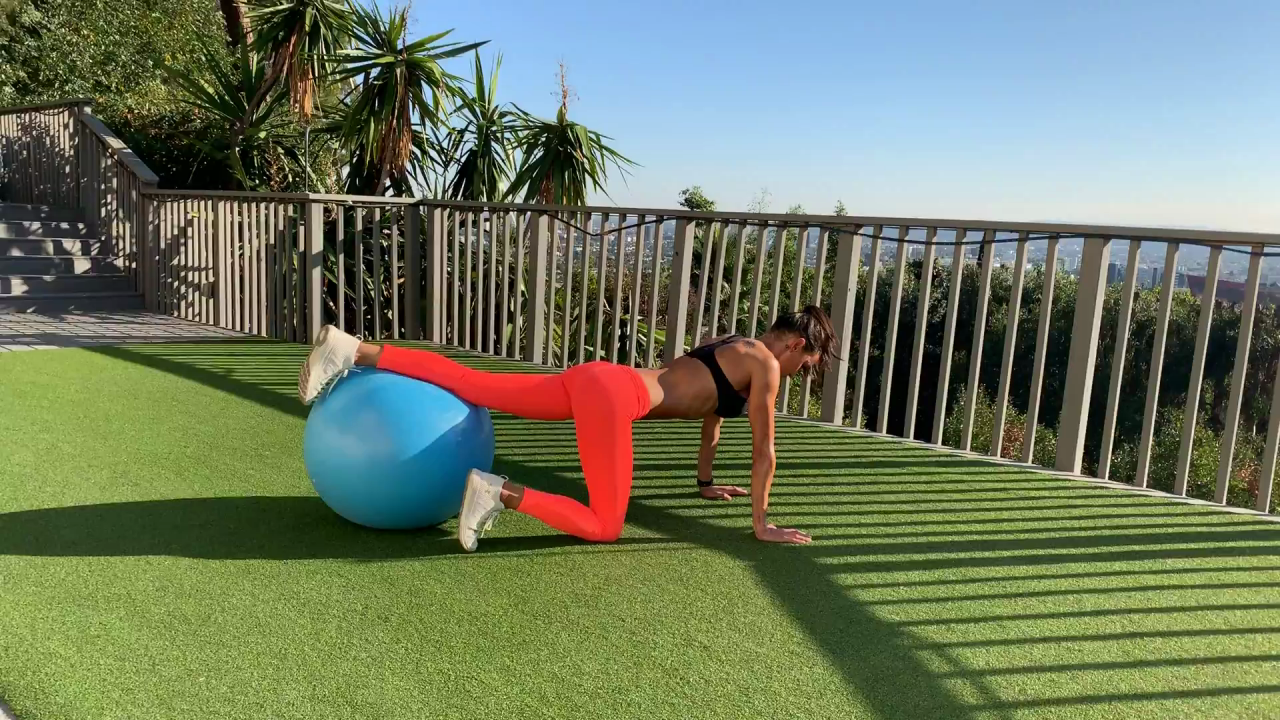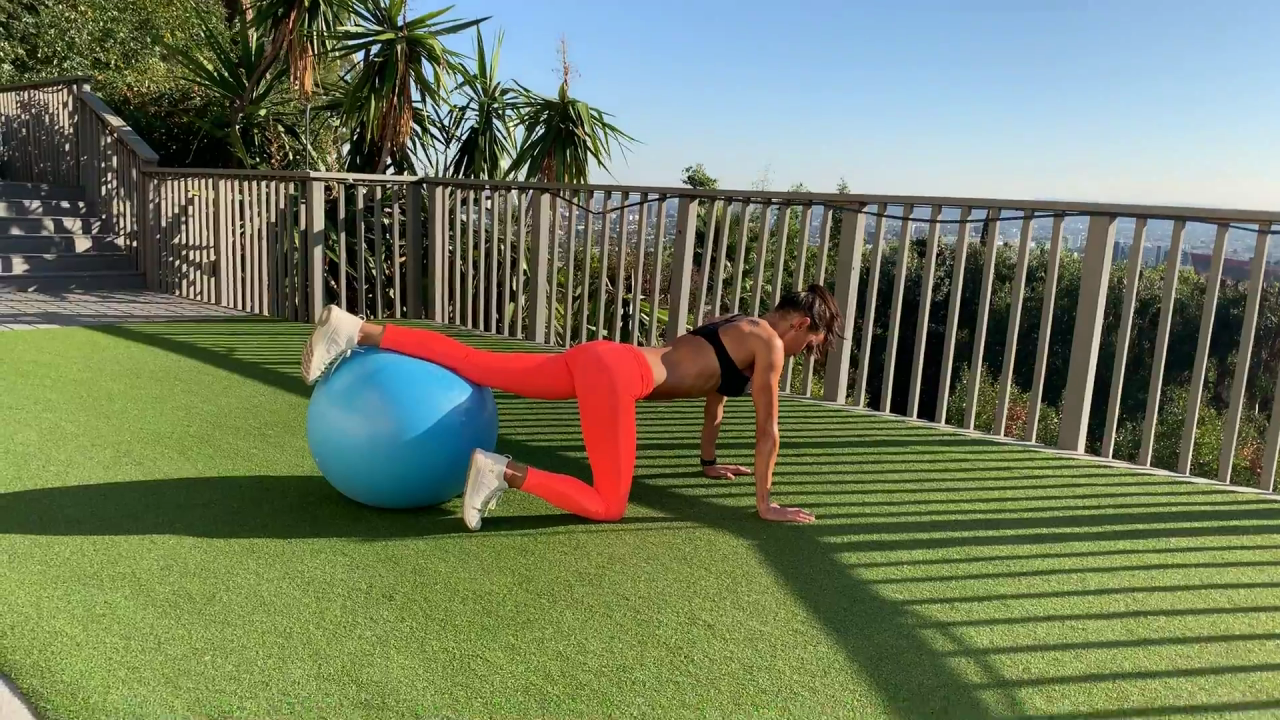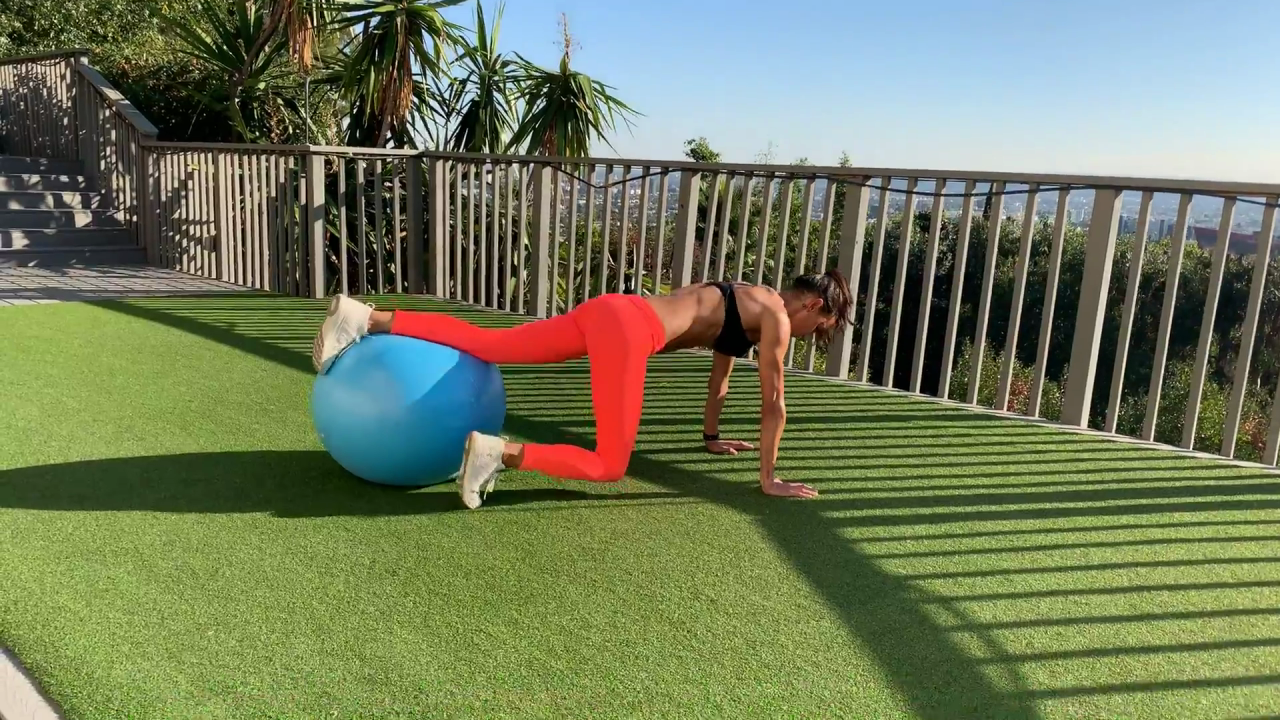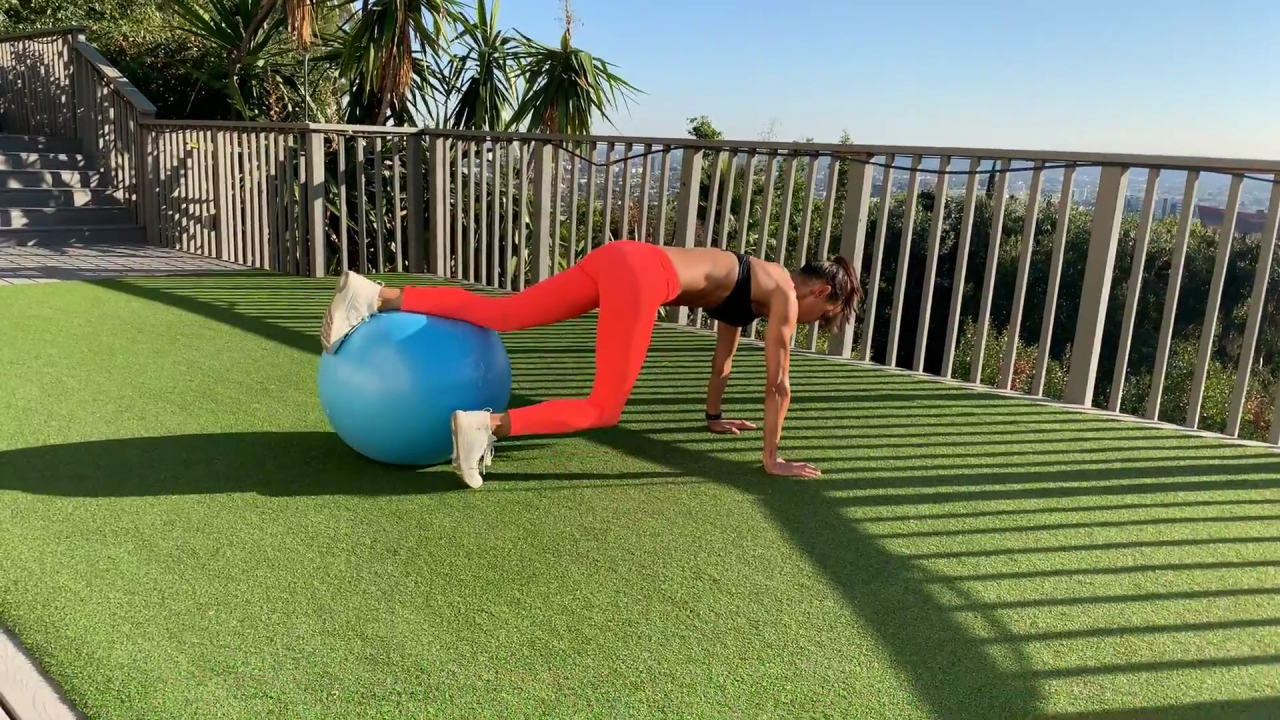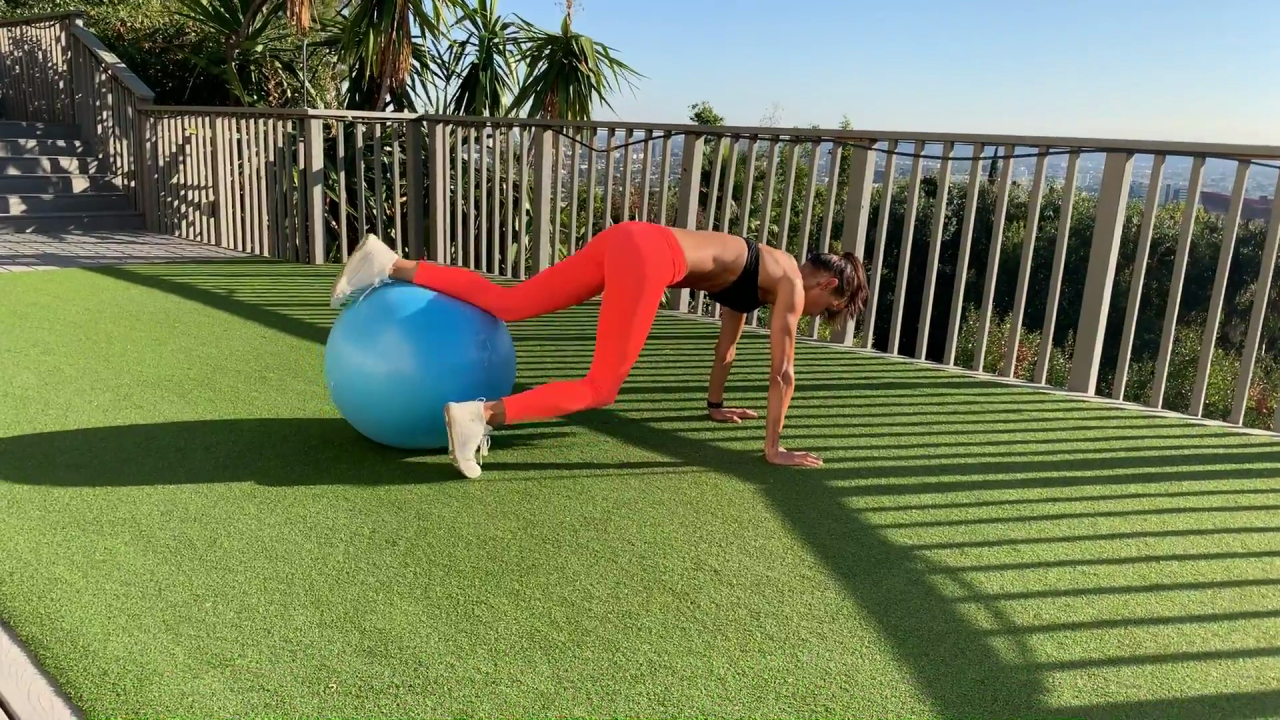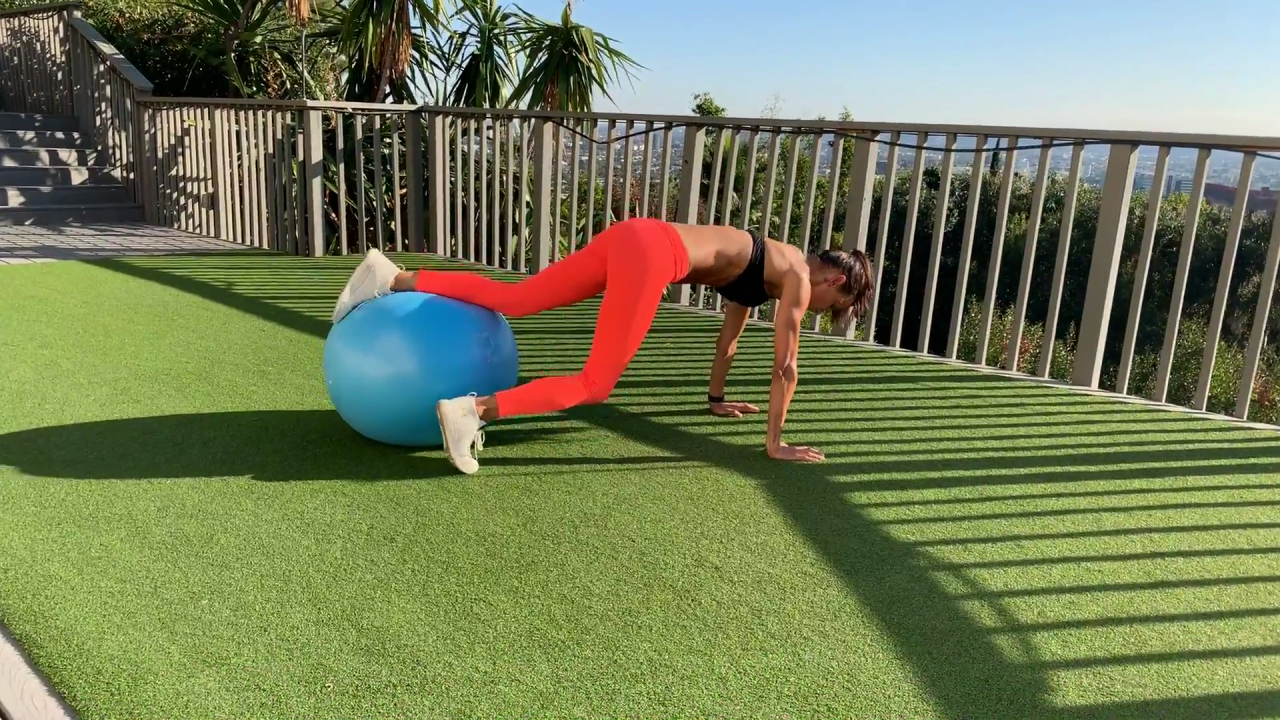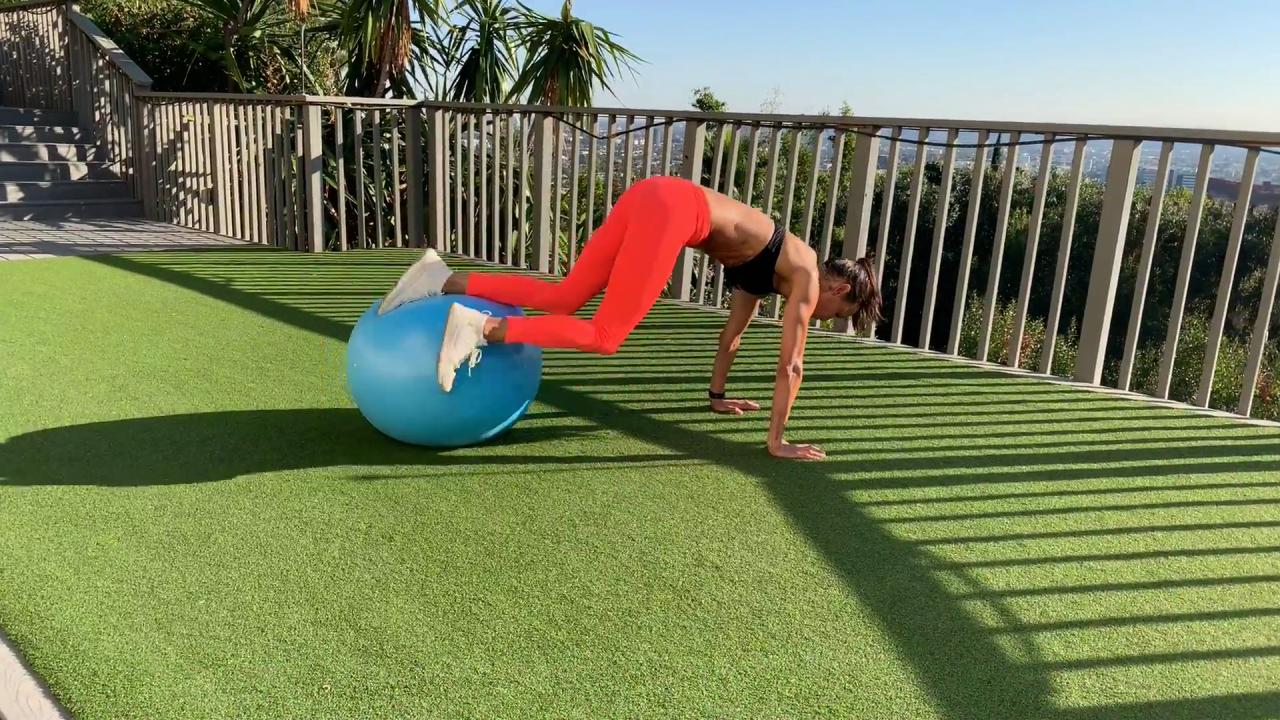
dt=0.3s
person 1, frame 1
left shoulder: (734, 349)
right shoulder: (765, 364)
left elbow: (711, 413)
right elbow: (763, 451)
left wrist: (705, 483)
right wrist: (762, 524)
left hip: (595, 380)
right hip: (612, 397)
left knee: (470, 385)
right knee: (605, 528)
left ankle: (351, 350)
right ankle: (500, 493)
person 1, frame 2
left shoulder: (738, 329)
right shoulder: (769, 342)
left elbow: (714, 397)
right elbow: (767, 429)
left wrist: (709, 462)
right wrist: (765, 503)
left hip: (596, 359)
right hip: (616, 377)
left knee: (472, 364)
right knee: (609, 508)
left ankle: (353, 329)
right ankle: (504, 473)
person 1, frame 3
left shoulder: (746, 306)
right shoulder: (775, 314)
left elbow: (719, 375)
right elbow: (773, 404)
left wrist: (711, 437)
right wrist: (768, 478)
left hip: (606, 312)
right hip: (627, 328)
left knee: (483, 343)
right knee: (609, 468)
left ankle: (362, 317)
right ankle: (499, 451)
person 1, frame 4
left shoulder: (751, 286)
right shoulder: (785, 293)
left elbow: (724, 352)
right elbow: (778, 383)
left wrist: (714, 416)
right wrist: (771, 458)
left hip: (617, 260)
right hip: (639, 275)
left knee: (493, 312)
right knee: (603, 409)
left ankle: (371, 296)
right ankle: (488, 424)
person 1, frame 5
left shoulder: (757, 277)
right shoulder: (789, 283)
left elbow: (728, 339)
right elbow: (782, 373)
left wrist: (715, 405)
right wrist: (773, 448)
left hip: (625, 241)
right hip: (644, 256)
left knee: (505, 302)
right knee: (600, 388)
left ankle: (386, 263)
right ankle: (481, 415)
person 1, frame 6
left shoulder: (762, 270)
right shoulder: (798, 275)
left elbow: (730, 333)
right elbow: (785, 367)
left wrist: (716, 398)
right wrist: (775, 443)
left hip: (629, 238)
right hip: (649, 253)
left knee: (509, 299)
right knee: (595, 385)
left ankle: (388, 276)
right ankle: (473, 410)
person 1, frame 7
left shoulder: (769, 272)
right shoulder: (808, 276)
left elbow: (733, 331)
right elbow: (791, 364)
left wrist: (716, 396)
right wrist: (777, 440)
left hip: (651, 197)
right hip: (669, 207)
left knee: (567, 297)
right knee: (603, 336)
left ankle: (443, 279)
right ankle: (479, 327)
